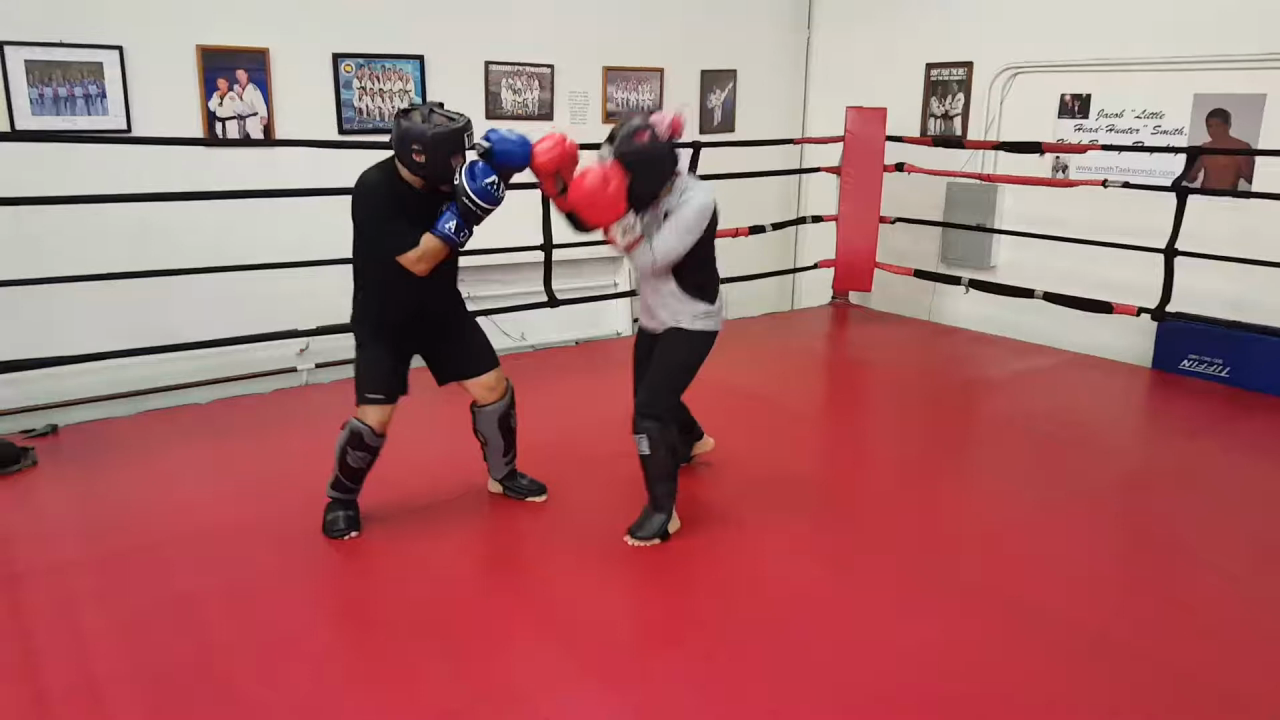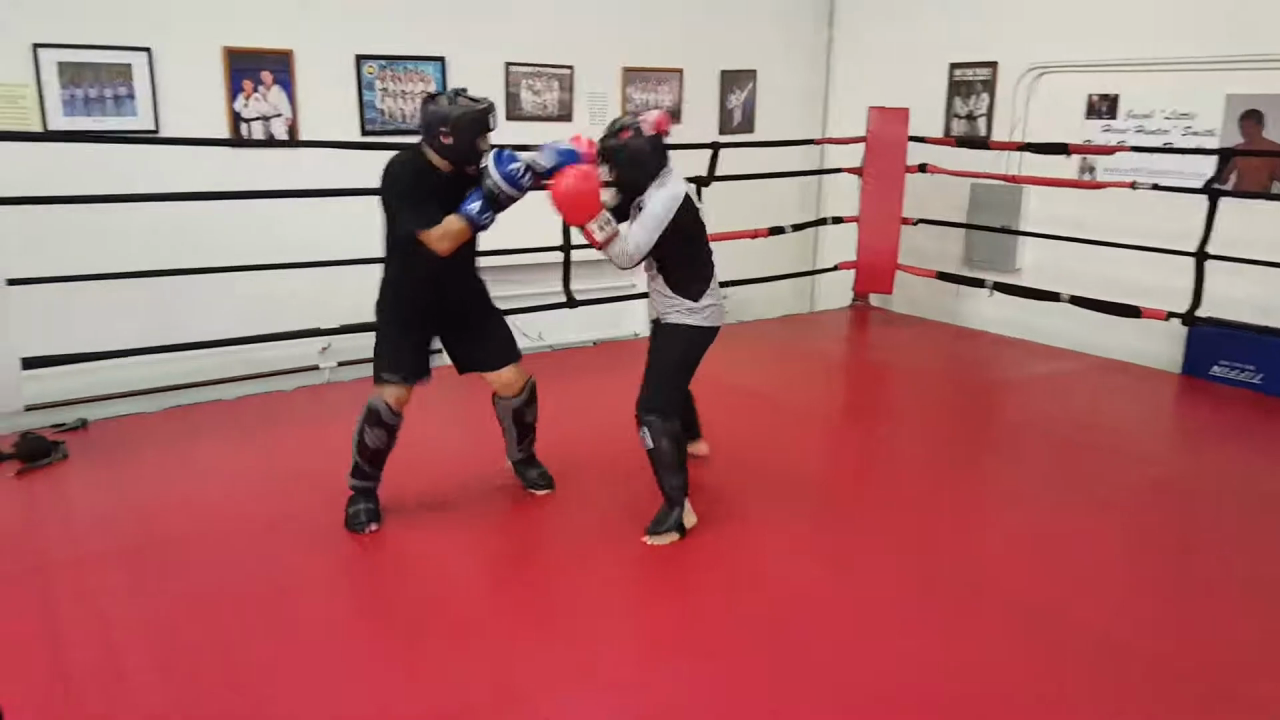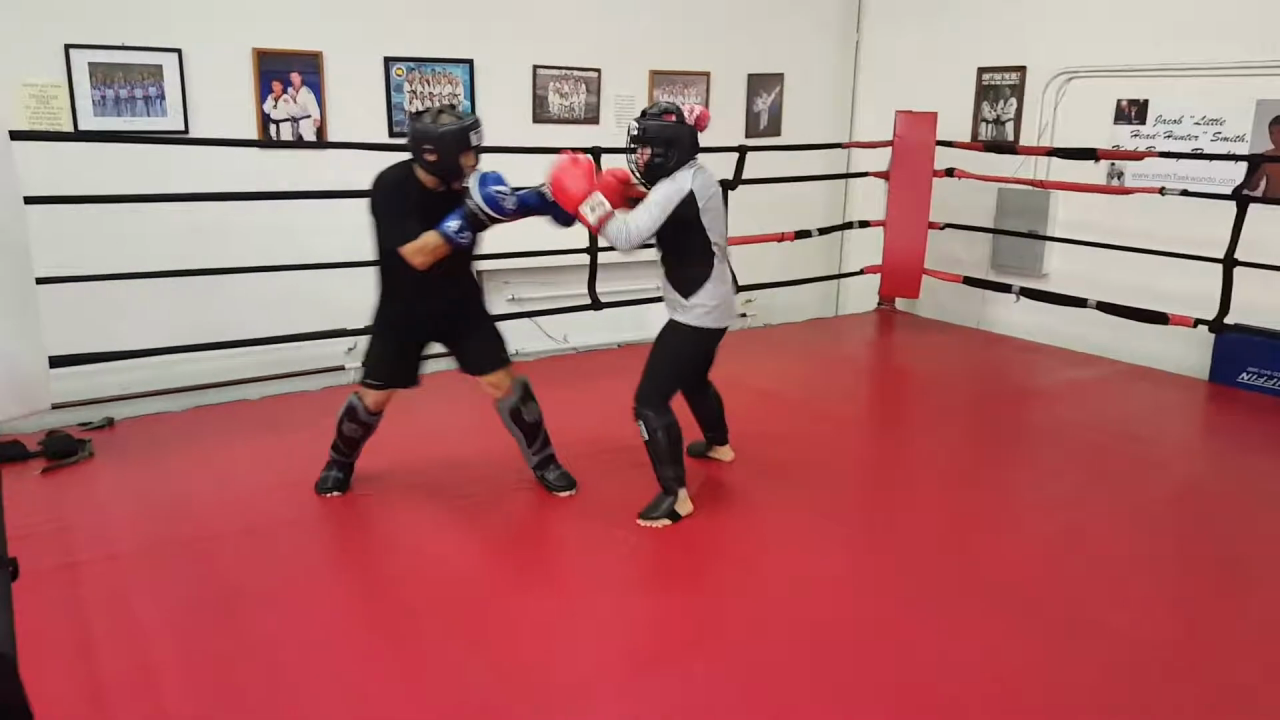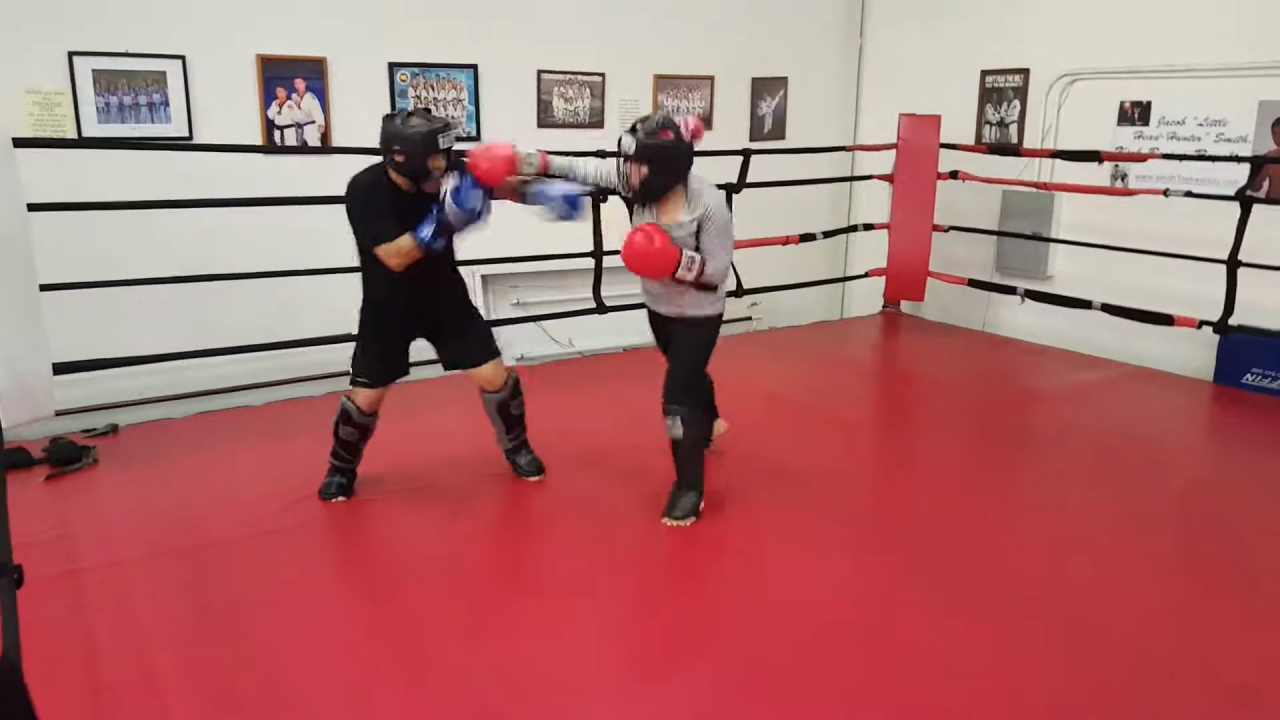
dt=0.3s
person 1, frame 1
left shoulder: (697, 200)
right shoulder: (642, 191)
left elbow: (651, 260)
right elbow: (586, 219)
left wrist: (616, 217)
right wrist: (559, 183)
left hip: (692, 323)
right hip: (654, 319)
left knee: (649, 413)
right knee: (653, 398)
left ankle: (662, 511)
right ankle: (694, 440)
person 1, frame 2
left shoulder: (667, 195)
right shoulder: (652, 188)
left elbow: (626, 253)
right elbow: (622, 225)
left wrist: (590, 214)
right wrist: (584, 182)
left hip: (691, 315)
right hip: (681, 311)
left knee: (651, 406)
right knee: (669, 382)
left ankle: (678, 508)
right ankle: (690, 440)
person 1, frame 3
left shoulder: (678, 188)
right shoulder: (695, 179)
left elbow: (628, 238)
right elbow: (656, 223)
left wrist: (587, 200)
right wrist: (628, 197)
left hip: (696, 315)
right hip: (713, 309)
left knee: (650, 400)
right knee: (693, 379)
left ankle: (675, 494)
right ankle: (719, 443)
person 1, frame 4
left shoulder: (709, 204)
right shoulder: (634, 181)
left elbow: (717, 272)
right elbow: (577, 171)
left wrist: (676, 261)
right wrist: (515, 161)
left hip: (699, 310)
right hip: (663, 304)
left knee: (678, 397)
right knee: (686, 370)
left ankle: (690, 490)
right ankle: (710, 423)
person 2, frame 1
left shoulder: (438, 174)
right shoulder: (375, 190)
left elbow: (481, 183)
right elbow: (419, 261)
left wrist: (498, 166)
right wrist: (464, 210)
left hip: (440, 307)
right hip: (384, 318)
left knee: (492, 387)
right knee: (373, 418)
left ankle: (502, 473)
right ankle: (342, 497)
person 2, frame 2
left shoulder: (468, 165)
right shoulder: (405, 173)
left elbow: (524, 178)
right elbow: (441, 241)
left wrist: (544, 163)
right wrist: (488, 194)
left hip: (464, 296)
right hip: (408, 301)
left knee: (511, 380)
right knee: (391, 396)
left ankle: (523, 459)
right ankle: (363, 491)
person 2, frame 3
left shoulder: (462, 180)
right shoulder: (391, 187)
left elbow: (507, 206)
right elbow: (418, 256)
left wrist: (540, 200)
right wrist: (468, 216)
left hip: (460, 302)
right hip: (404, 309)
left knee: (503, 383)
right knee: (373, 397)
left ankle: (543, 460)
right ankle: (341, 461)
person 2, frame 4
left shoulder: (445, 175)
right shoulder: (367, 189)
left elbow: (498, 185)
right elbow: (395, 258)
left wrist: (541, 190)
right wrist: (442, 221)
left hip: (446, 298)
right hip: (389, 306)
left knee: (494, 377)
right knee: (364, 398)
left ankle: (516, 448)
right ankle: (342, 466)
